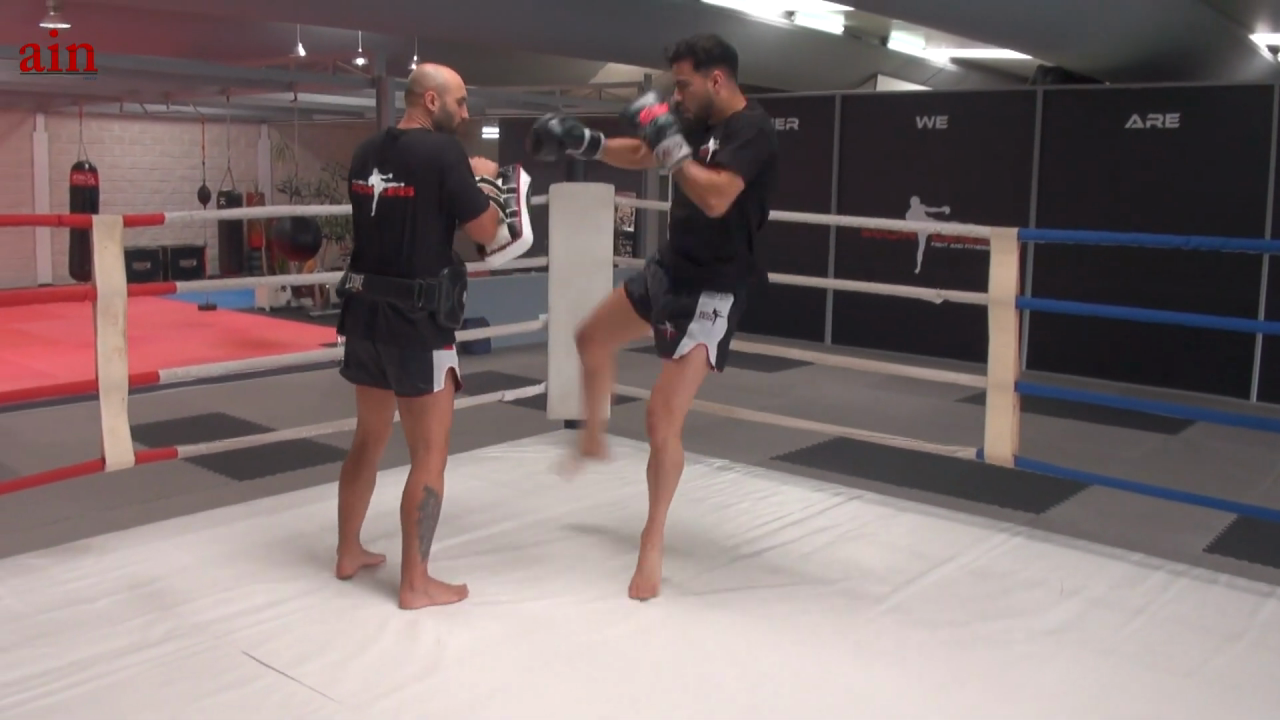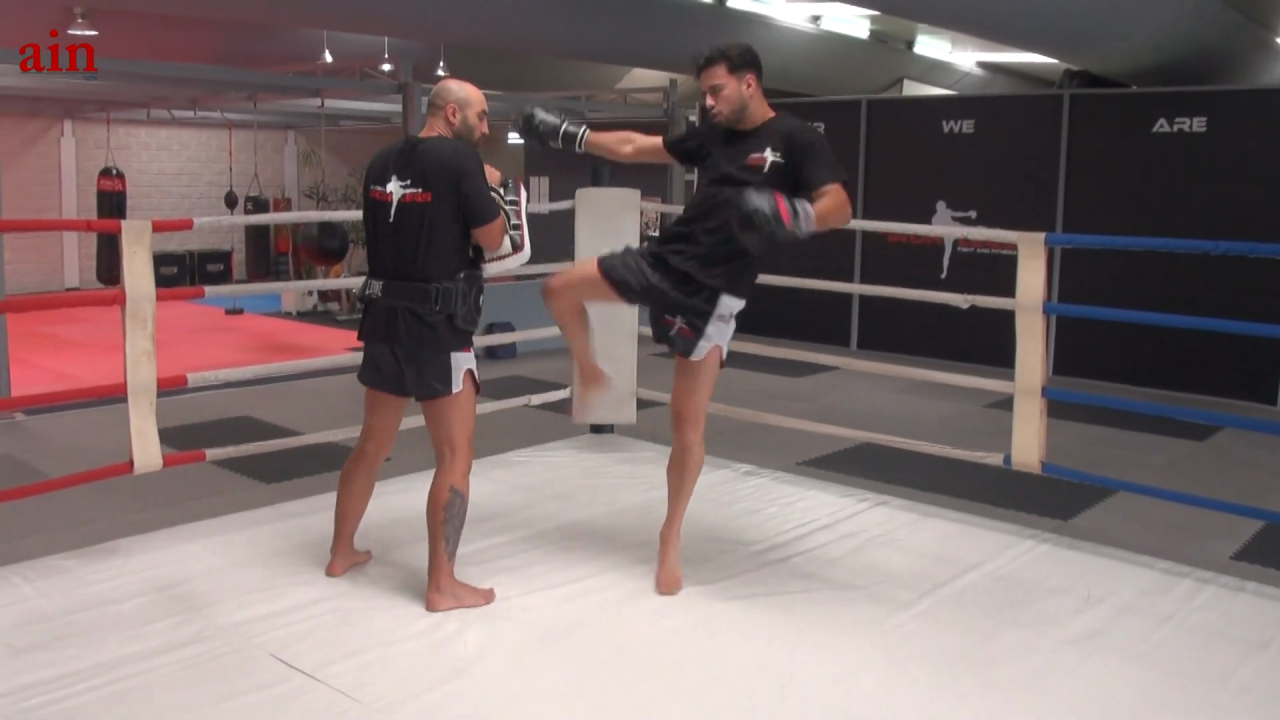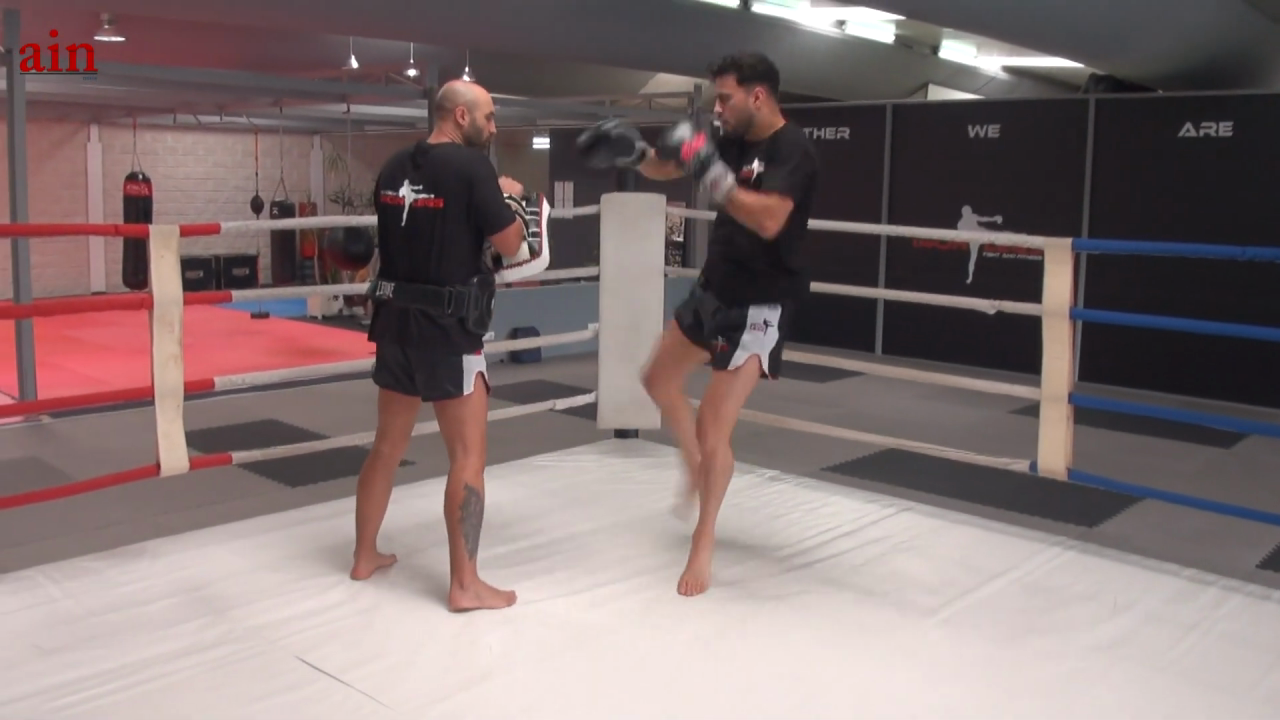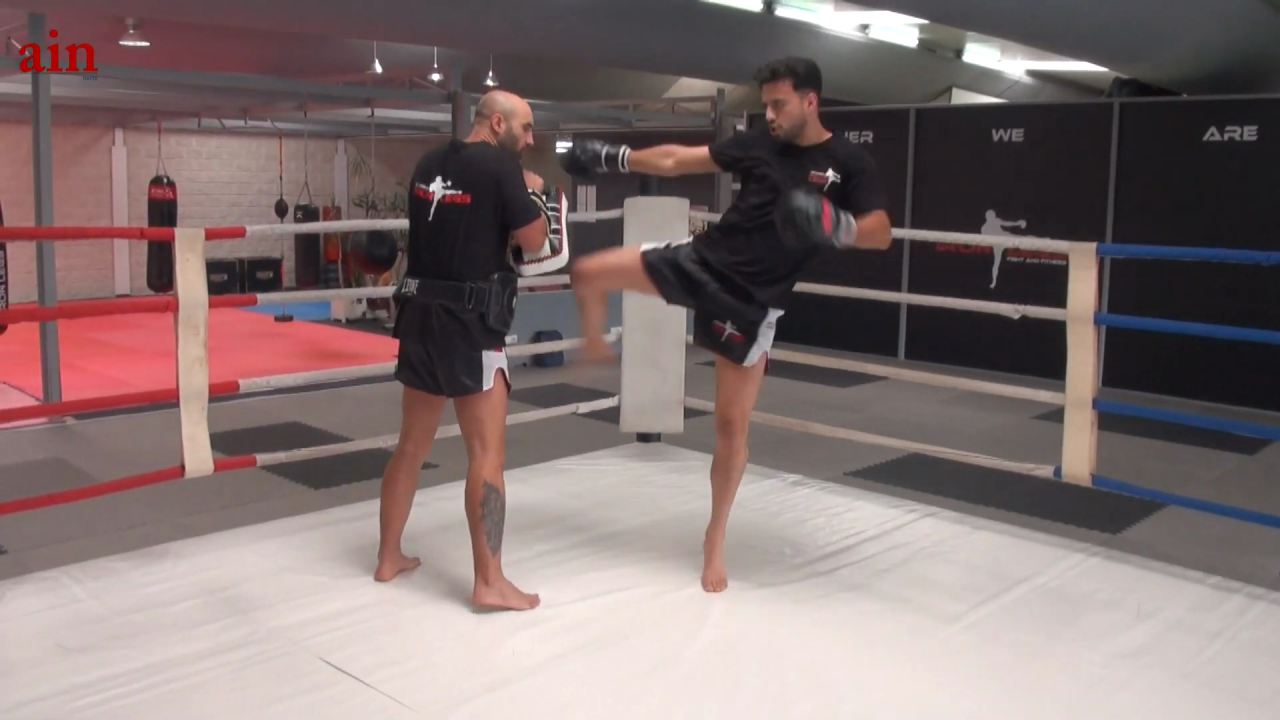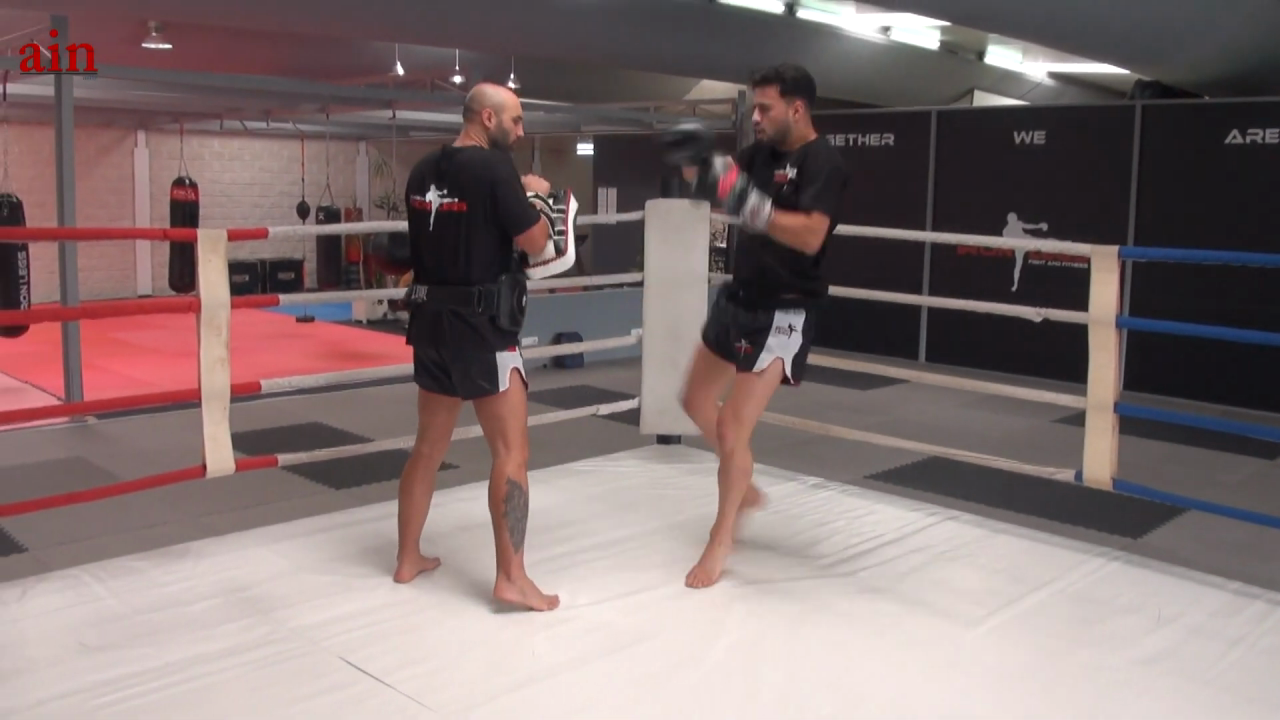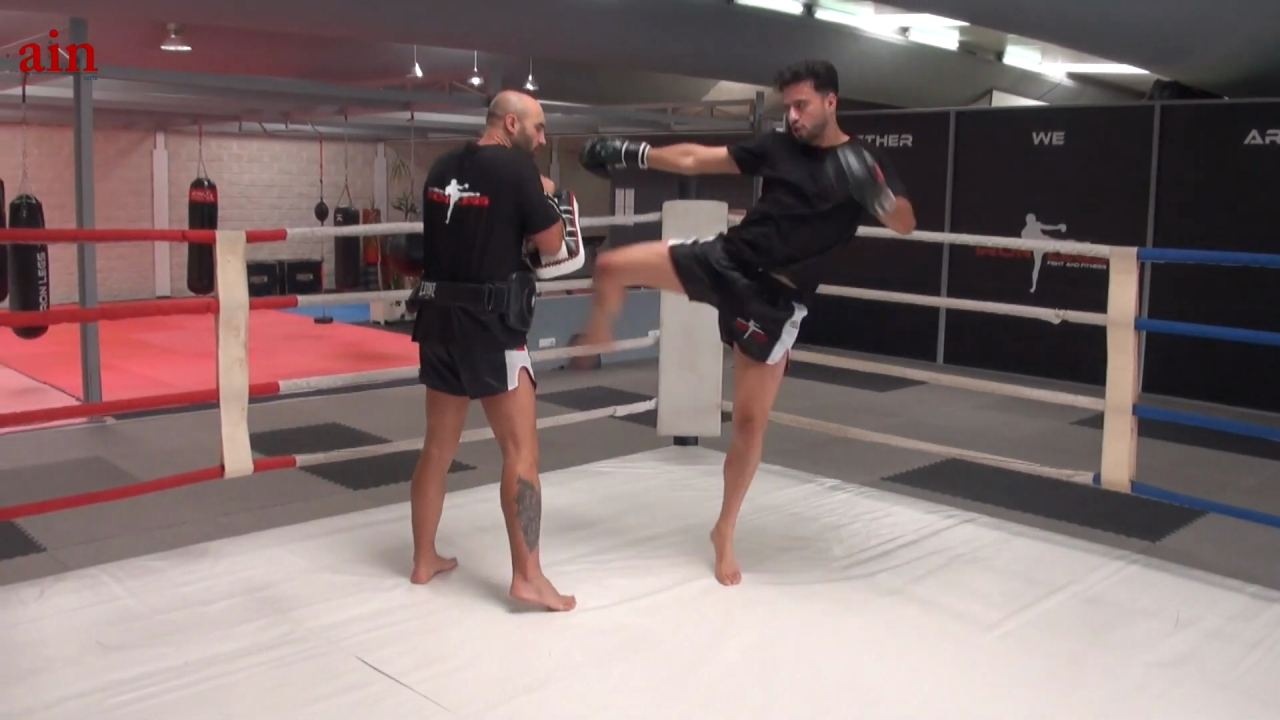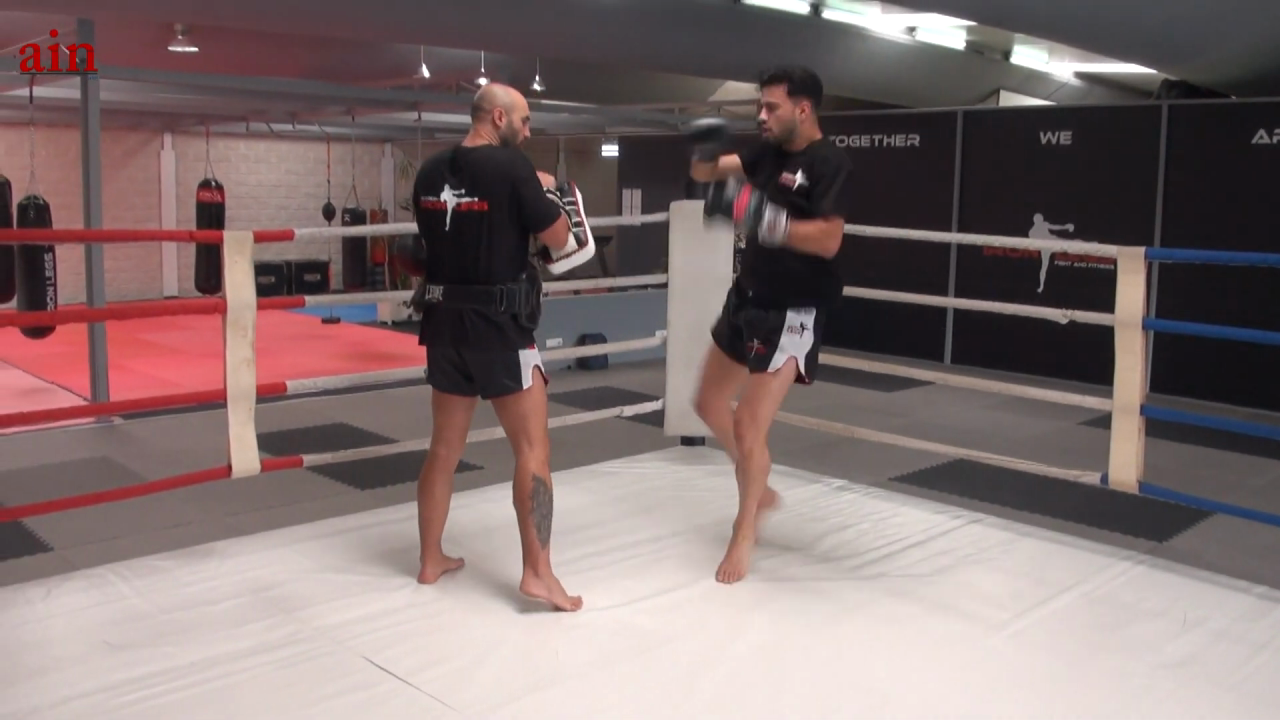
dt=0.3s
person 1, frame 1
left shoulder: (751, 132)
right shoulder: (699, 125)
left elbow: (716, 200)
right elbow: (634, 156)
left wrist: (667, 135)
right wrist: (578, 139)
left hip: (710, 294)
right hip: (675, 274)
left knee: (662, 421)
right knee: (591, 337)
left ankle: (651, 549)
right ankle: (594, 430)
person 1, frame 2
left shoulder: (798, 140)
right shoulder: (712, 136)
left elbow: (839, 207)
right elbow: (635, 147)
left wrist: (791, 216)
right wrist: (563, 133)
left hip: (713, 292)
right hip: (664, 263)
left knee: (687, 421)
right knee: (559, 288)
left ankle: (670, 538)
right ankle: (588, 370)
person 1, frame 3
left shoulder: (794, 152)
right shoulder: (734, 142)
left elbow: (768, 222)
right elbow: (663, 163)
left wrist: (709, 166)
right wrist: (625, 147)
left hip: (757, 307)
right hip: (717, 288)
left knee: (715, 431)
right knee: (657, 379)
left ankle: (702, 548)
right ankle: (698, 480)
person 1, frame 4
left shoulder: (852, 163)
right shoulder: (756, 143)
left elbow: (880, 233)
right elbow: (680, 159)
left wrist: (834, 225)
right wrist: (611, 157)
left hip: (754, 301)
right hip: (703, 264)
left knee: (732, 428)
right knee: (589, 272)
left ankle: (715, 543)
right ankle: (592, 344)
person 1, frame 5
left shoulder: (823, 165)
right shoulder: (763, 153)
left elbow: (811, 239)
right elbow: (703, 180)
left wrist: (743, 200)
right wrist: (690, 159)
left hip: (781, 312)
right hip: (740, 295)
left knee: (731, 429)
right knee: (694, 401)
left ankle: (718, 546)
right ankle: (743, 490)
person 1, frame 6
left shoulder: (859, 163)
right shoulder: (777, 146)
left elbow: (904, 223)
right elbow: (695, 159)
left wrist: (877, 191)
right wrist: (629, 153)
left hip: (776, 300)
right hip: (726, 261)
left knee: (750, 421)
right knee: (611, 265)
left ankle: (725, 531)
right ankle: (598, 330)
person 1, frame 7
left shoulder: (830, 164)
right shoulder: (768, 152)
left elbow: (829, 240)
right elbow: (708, 172)
left wrist: (759, 217)
right wrist: (708, 155)
left hip: (790, 313)
right hip: (749, 295)
left knee: (748, 428)
right knee: (707, 405)
left ankle: (742, 537)
right ankle: (758, 493)
person 2, frame 1
left shoulder: (366, 154)
right shoulder: (441, 151)
right elbow: (486, 232)
right wrist: (481, 177)
left hip: (365, 312)
right hip: (417, 321)
left knee: (370, 438)
right knee: (430, 454)
left ankle: (349, 551)
right ankle: (416, 583)
person 2, frame 2
left shoulder: (382, 163)
right shoulder: (458, 157)
right elbow: (491, 239)
right wrist: (488, 187)
left hip: (383, 317)
right hip: (436, 324)
left knee: (373, 443)
right knee: (455, 456)
left ankle: (341, 552)
right ankle: (442, 585)
person 2, frame 3
left shoulder: (394, 168)
right shoulder: (470, 164)
right elbow: (509, 244)
right wrist: (507, 195)
left hip: (396, 320)
right hip: (448, 327)
left knee: (388, 445)
right knee: (468, 456)
left ankle: (365, 555)
right ankle: (465, 584)
person 2, frame 4
left shoulder: (429, 164)
right shoulder: (499, 164)
right elbow: (533, 240)
right wrist: (532, 192)
left hip: (420, 315)
right hip: (469, 321)
left knee: (412, 444)
right knee: (487, 452)
left ankle: (389, 557)
right ankle: (490, 581)
person 2, frame 5
left shoulder: (425, 170)
right shoulder: (493, 166)
right elbow: (534, 242)
right wrist: (533, 194)
left hip: (432, 320)
right hip: (482, 325)
left knee: (428, 447)
right knee: (511, 451)
left ankle: (408, 558)
right ankle: (511, 578)
person 2, frame 6
left shoulder: (443, 168)
right shoulder: (515, 166)
right elbow: (552, 245)
right wrist: (547, 196)
left hip: (439, 319)
right hip: (490, 323)
left knee: (438, 446)
right knee: (521, 449)
left ankle: (424, 560)
right ankle: (528, 576)
person 2, frame 7
left shoulder: (431, 171)
right shoulder: (510, 165)
right elbow: (558, 238)
right wrist: (547, 191)
left hip: (445, 321)
right hip: (499, 323)
left knee: (445, 448)
right knee: (533, 448)
left ankle: (431, 559)
right ankle: (538, 573)
